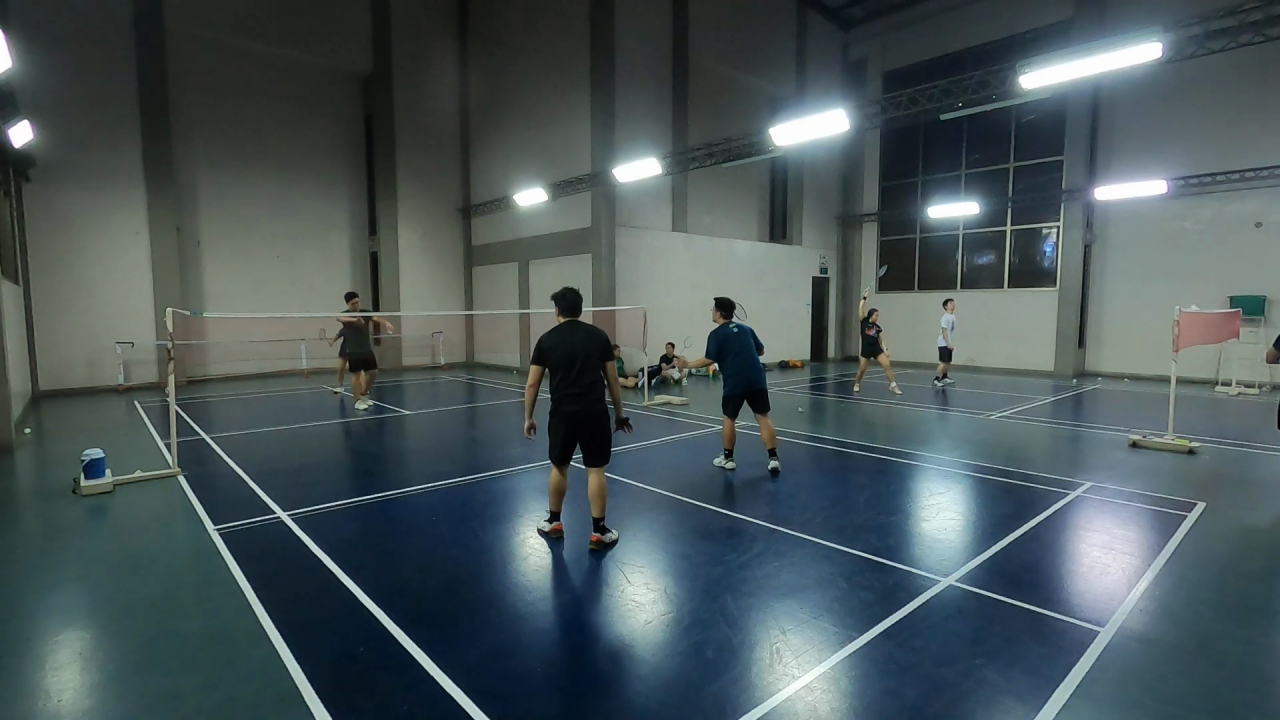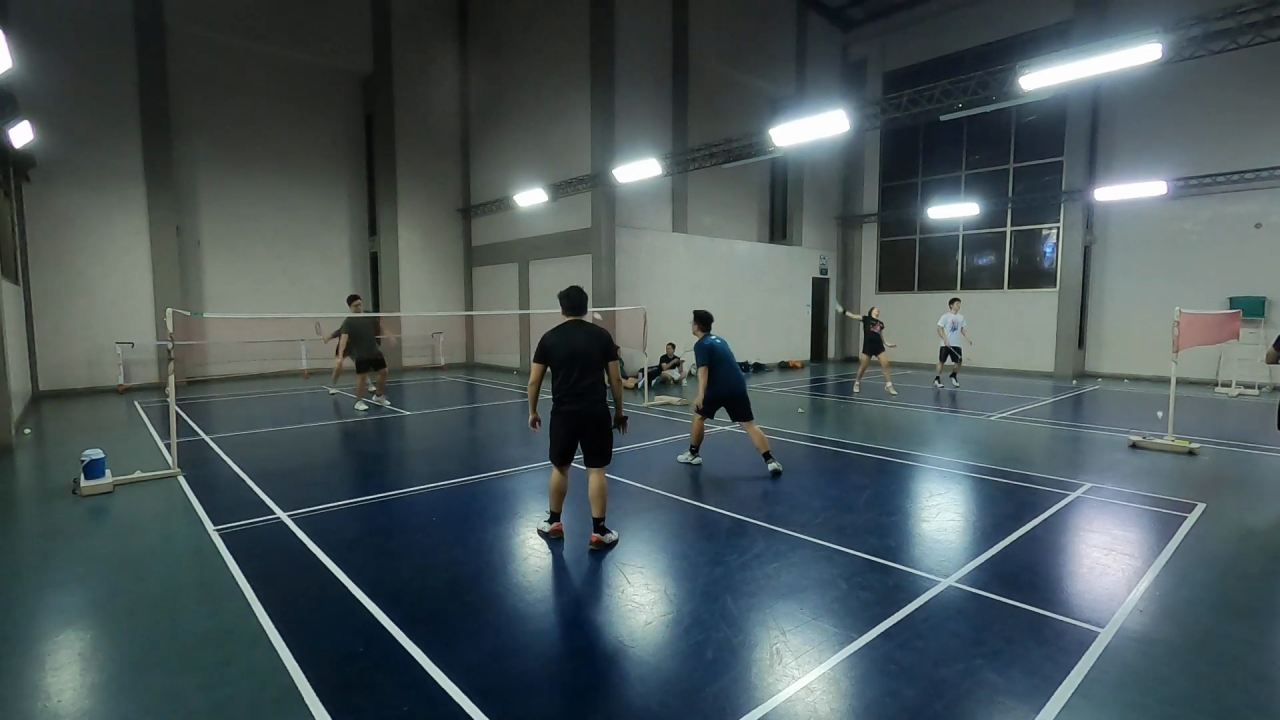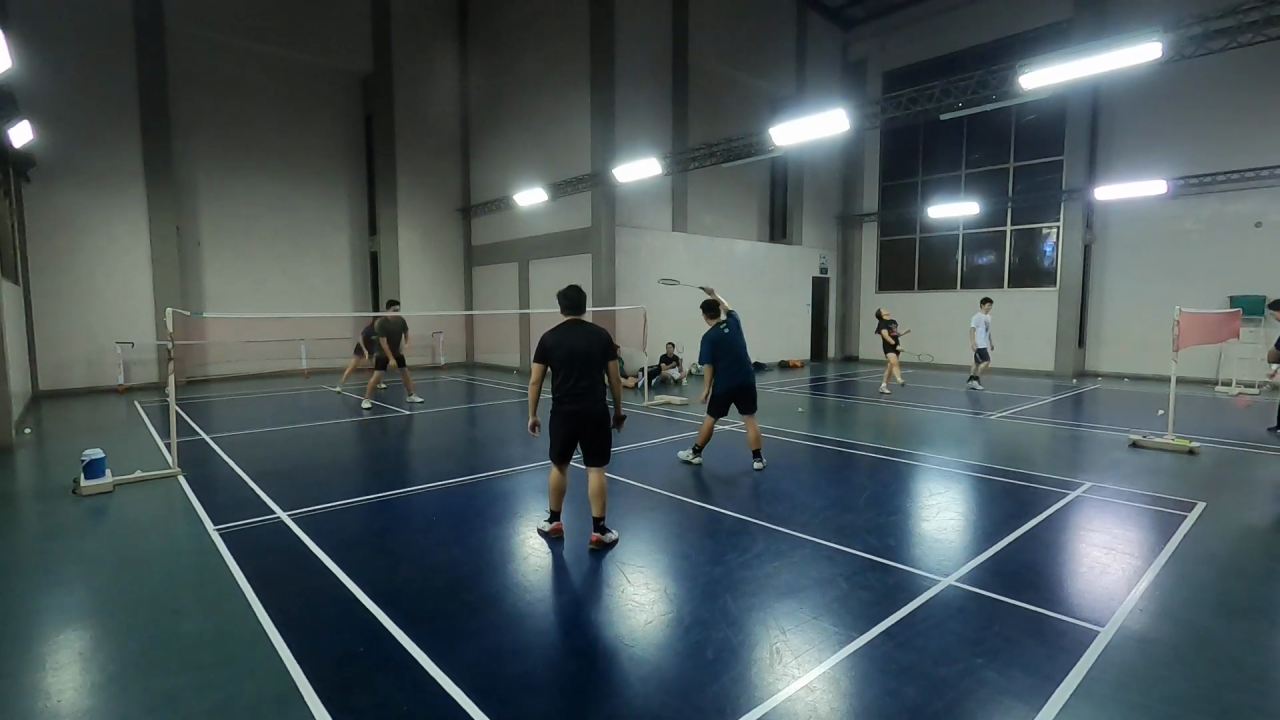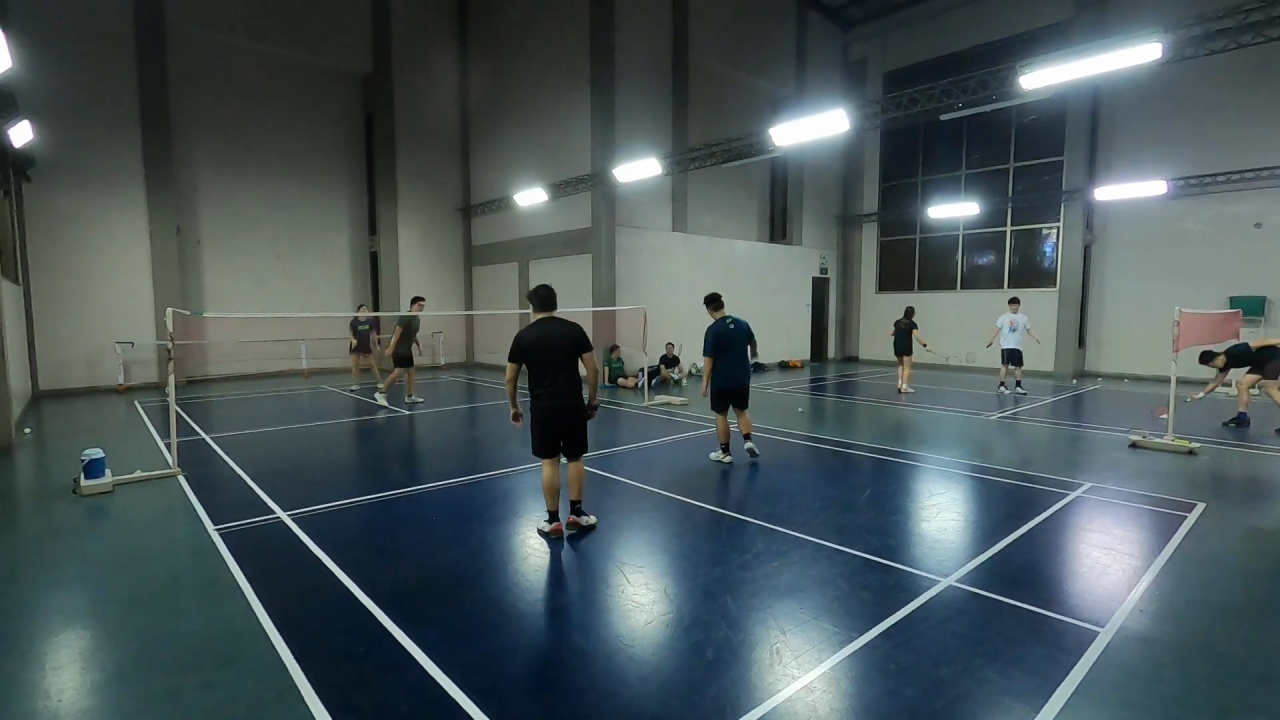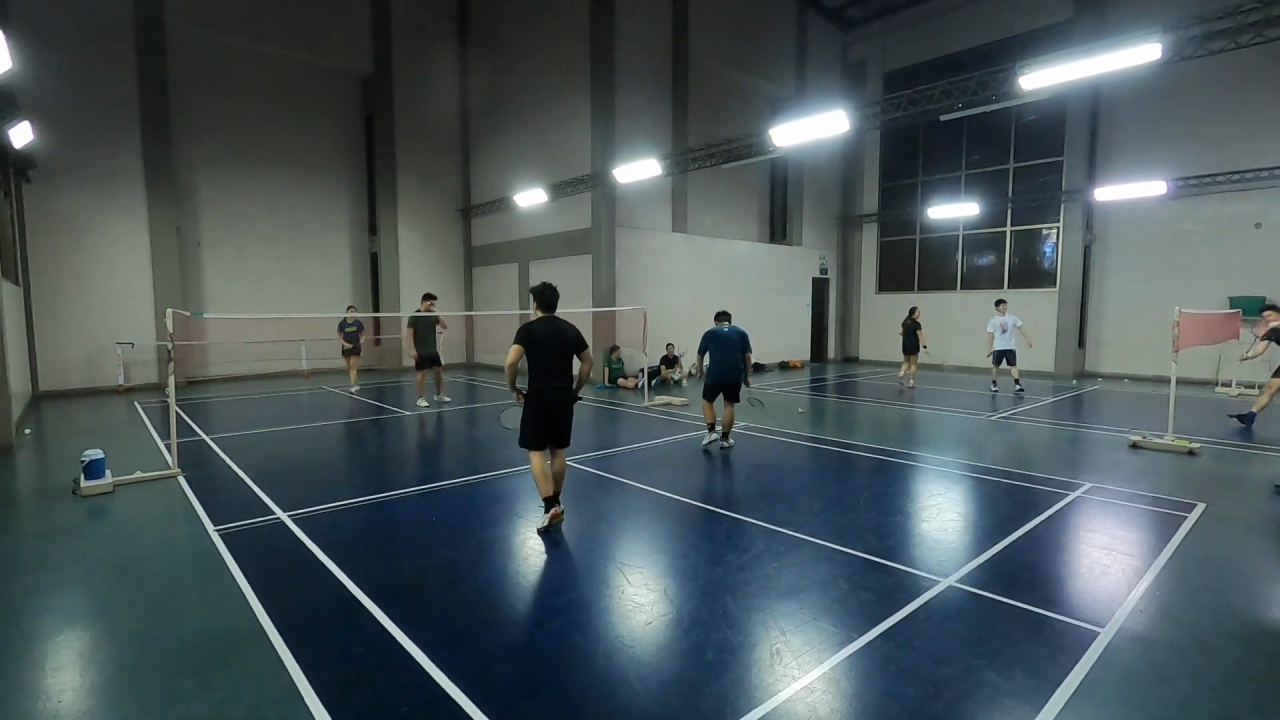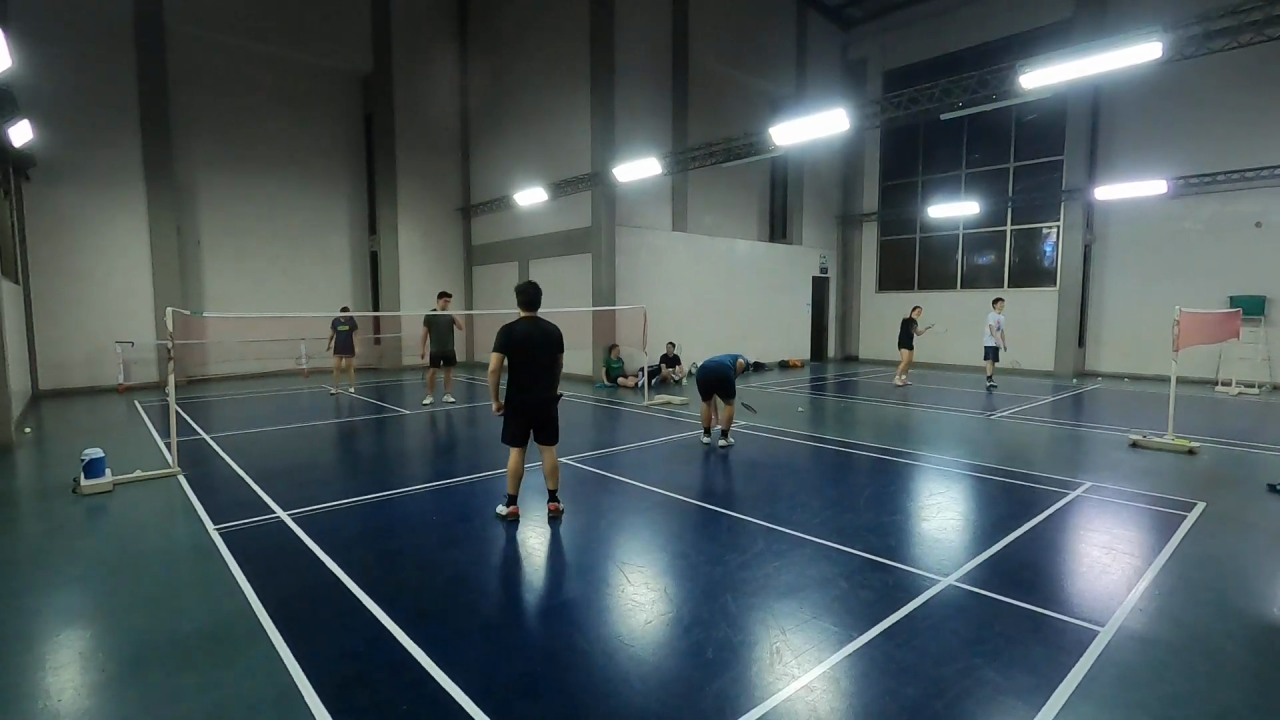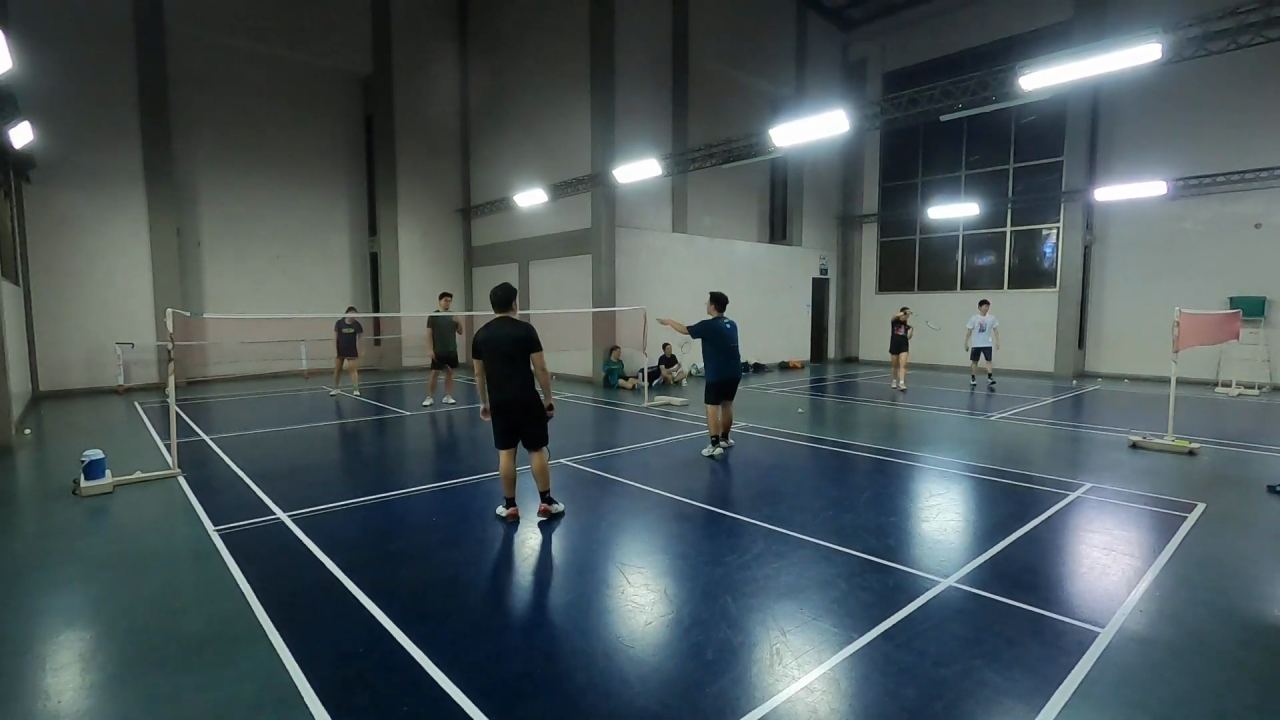
dt=0.7s
person 1, frame 1
left shoulder: (547, 340)
right shoulder: (598, 336)
left elbow: (532, 384)
right elbow: (613, 379)
left wrist: (528, 417)
right wrist: (619, 413)
left hip: (562, 413)
right hip: (594, 412)
left knee: (559, 467)
right knee: (596, 470)
left ankle: (554, 522)
right ankle: (599, 531)
person 1, frame 2
left shoulder: (549, 338)
right shoulder: (602, 336)
left elbow: (534, 381)
right elbow: (615, 380)
left wrist: (532, 412)
right wrist: (619, 412)
left hip: (564, 413)
right hip: (596, 412)
left knee: (559, 468)
right knee: (597, 471)
left ankle: (554, 523)
right ankle: (599, 532)
person 1, frame 3
left shoulder: (549, 338)
right shoulder: (601, 335)
left elbow: (535, 381)
right elbow: (615, 379)
left wrist: (532, 415)
right wrist: (618, 410)
left hip: (563, 413)
right hip: (595, 412)
left knee: (559, 466)
right knee: (596, 470)
left ankle: (554, 522)
right ankle: (599, 531)
person 1, frame 4
left shoulder: (524, 336)
right shoulder: (574, 330)
left elbow: (510, 378)
right elbow: (592, 369)
left wrist: (514, 407)
right wrist: (592, 400)
left hip: (542, 407)
right hip: (573, 405)
left knee: (549, 463)
right knee: (575, 459)
left ankle: (554, 521)
right ankle: (577, 514)
person 1, frame 5
left shoulder: (528, 329)
right shoulder: (570, 329)
left elbow: (511, 362)
right elbow: (588, 362)
left wrist: (513, 389)
right wrist: (576, 389)
left hip: (538, 400)
right hip: (564, 400)
left knee: (537, 454)
right knee: (558, 452)
left ankle: (550, 507)
right ankle: (556, 502)
person 1, frame 6
left shoulder: (508, 331)
right shoulder: (553, 330)
left elbow: (494, 369)
right elbow: (558, 366)
left wrist: (495, 400)
left hip: (517, 401)
right hip: (546, 399)
left knee: (516, 451)
right knee: (548, 449)
left ankle: (511, 505)
right ankle: (553, 501)
person 1, frame 7
left shoulder: (481, 335)
right shoulder: (525, 329)
left elbow: (479, 374)
right elbow: (540, 368)
left wrist: (484, 402)
right wrist: (548, 399)
left hip: (499, 402)
right hip: (526, 400)
left knee: (506, 453)
right knee: (537, 451)
left ankle: (510, 506)
right ankle: (546, 502)
